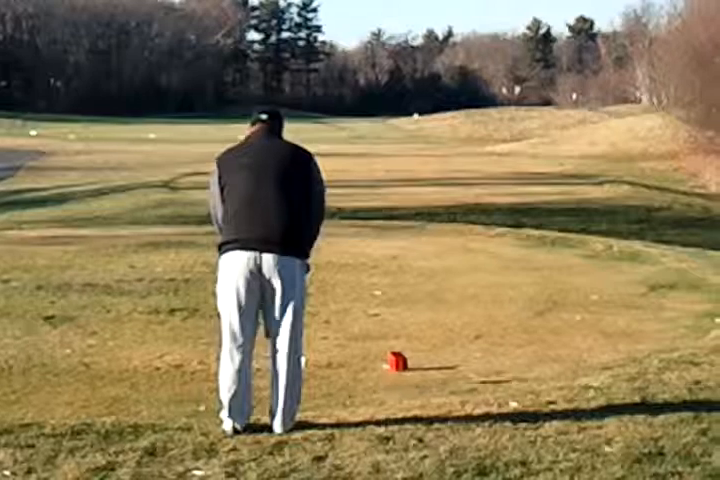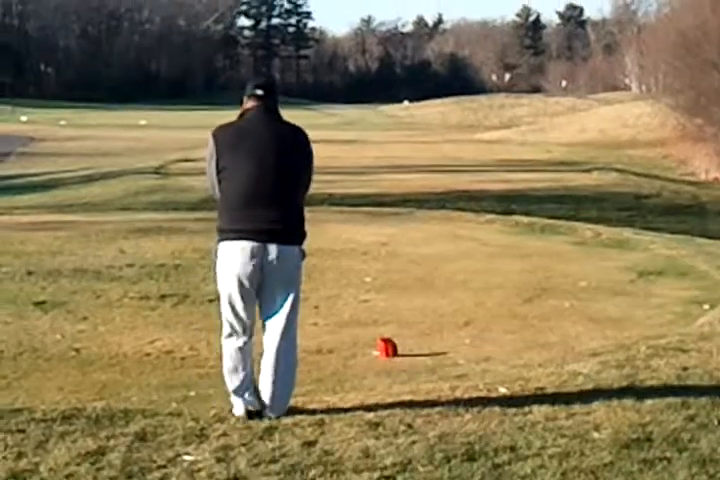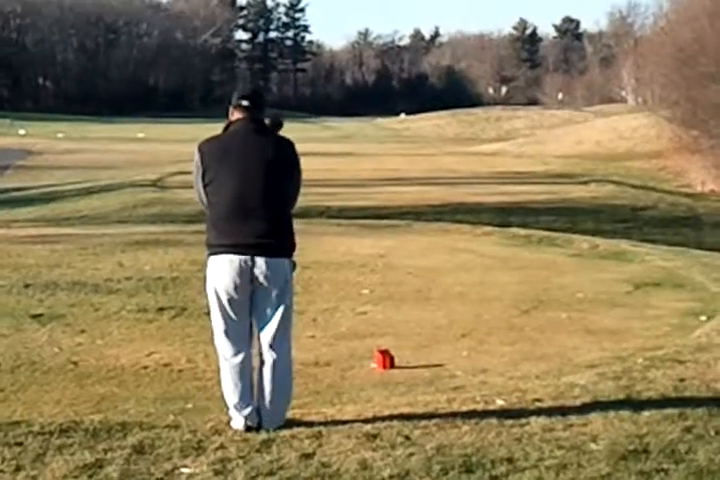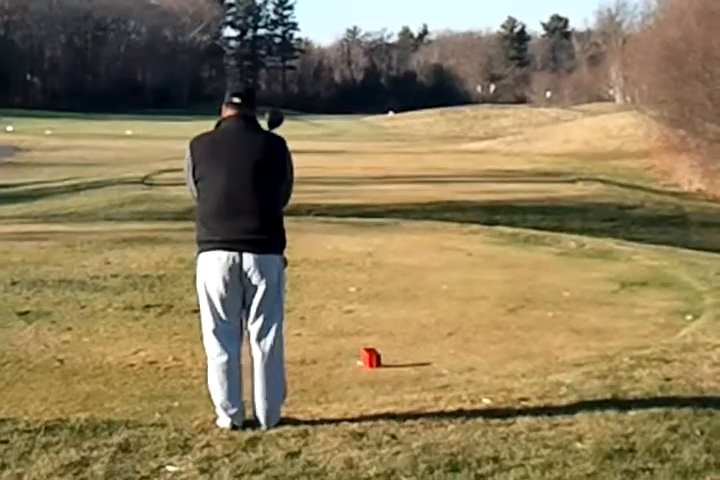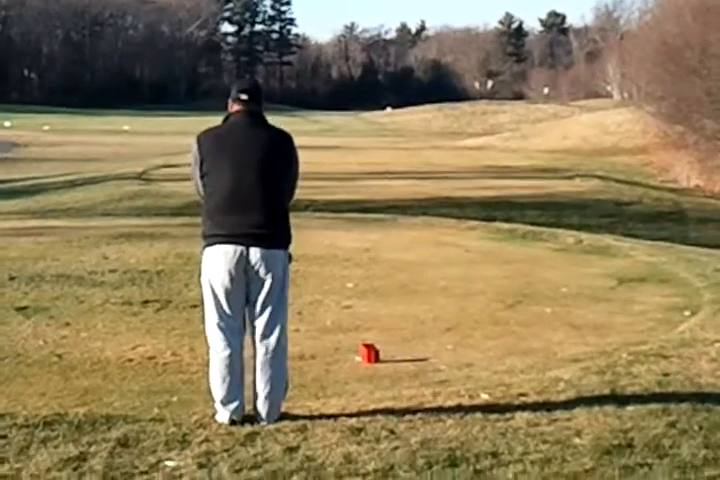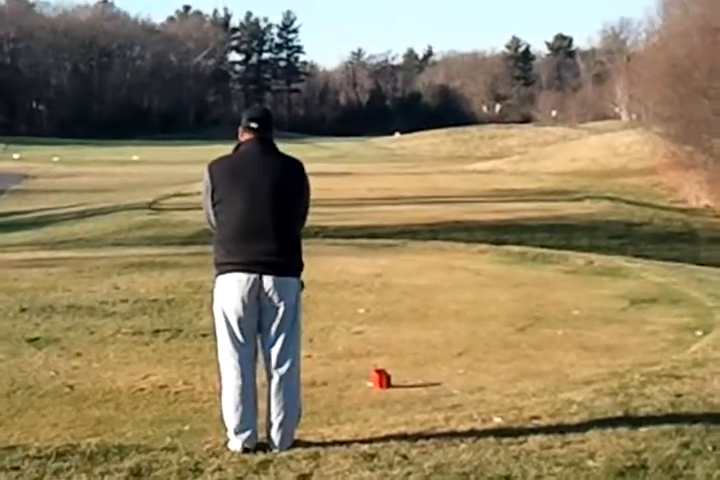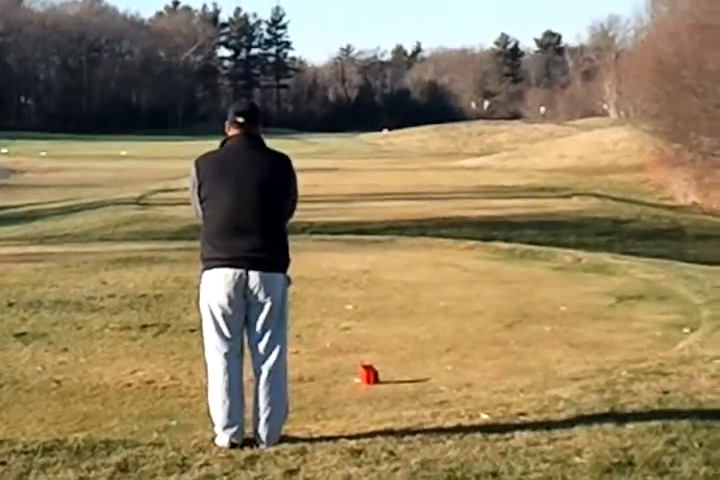
dt=0.7s
person 1, frame 1
left shoulder: (226, 160)
right shoulder: (301, 158)
left elbow: (218, 217)
right elbow: (315, 213)
left hip: (237, 254)
right hip: (285, 257)
left knee: (235, 342)
right knee: (287, 343)
left ankle: (234, 418)
right ankle: (283, 419)
person 1, frame 2
left shoulder: (222, 136)
right shoulder: (297, 138)
left elbow: (216, 188)
right elbow: (302, 188)
left hip: (237, 241)
right hip: (284, 243)
left knee: (236, 328)
right knee: (280, 328)
left ankle: (243, 401)
right ankle: (274, 404)
person 1, frame 3
left shoulder: (208, 150)
right shoulder: (284, 149)
left elbow: (205, 200)
right elbow: (290, 199)
left hip: (226, 256)
right hip: (274, 255)
left knee: (233, 342)
right knee: (275, 342)
left ankle: (243, 416)
right ankle: (273, 416)
person 1, frame 4
left shoulder: (199, 146)
right shoulder: (274, 145)
left elbow: (197, 195)
right elbow: (283, 196)
left hip: (215, 252)
right hip: (264, 252)
left knee: (221, 339)
right knee: (266, 339)
left ankle: (230, 415)
right ankle: (268, 415)
person 1, frame 5
left shoulder: (206, 141)
right shoulder: (281, 141)
left elbow: (202, 191)
right elbow: (288, 192)
left hip: (221, 246)
right hip: (269, 247)
left knee: (223, 333)
right knee: (269, 334)
left ankle: (229, 410)
right ankle: (268, 410)
person 1, frame 6
left shoulder: (218, 170)
right shoulder: (292, 169)
left elbow: (213, 220)
right elbow: (299, 220)
left hip: (234, 274)
right hip: (282, 274)
left knee: (236, 360)
right knee: (283, 361)
left ankle: (241, 438)
right ankle: (281, 438)
person 1, frame 7
left shoulder: (204, 165)
right shoulder: (280, 164)
left elbow: (201, 213)
left hip: (220, 270)
right hip: (268, 270)
left knee: (223, 354)
right knee: (270, 355)
left ankle: (228, 433)
right ankle: (268, 433)
